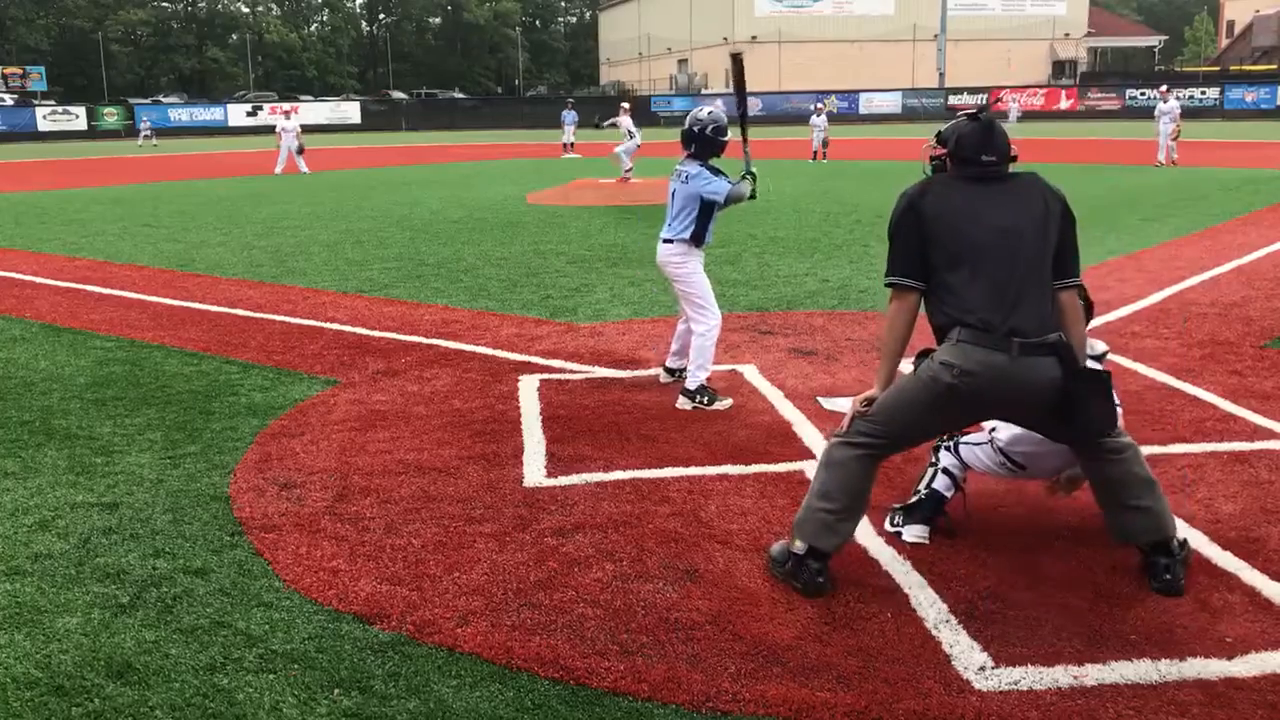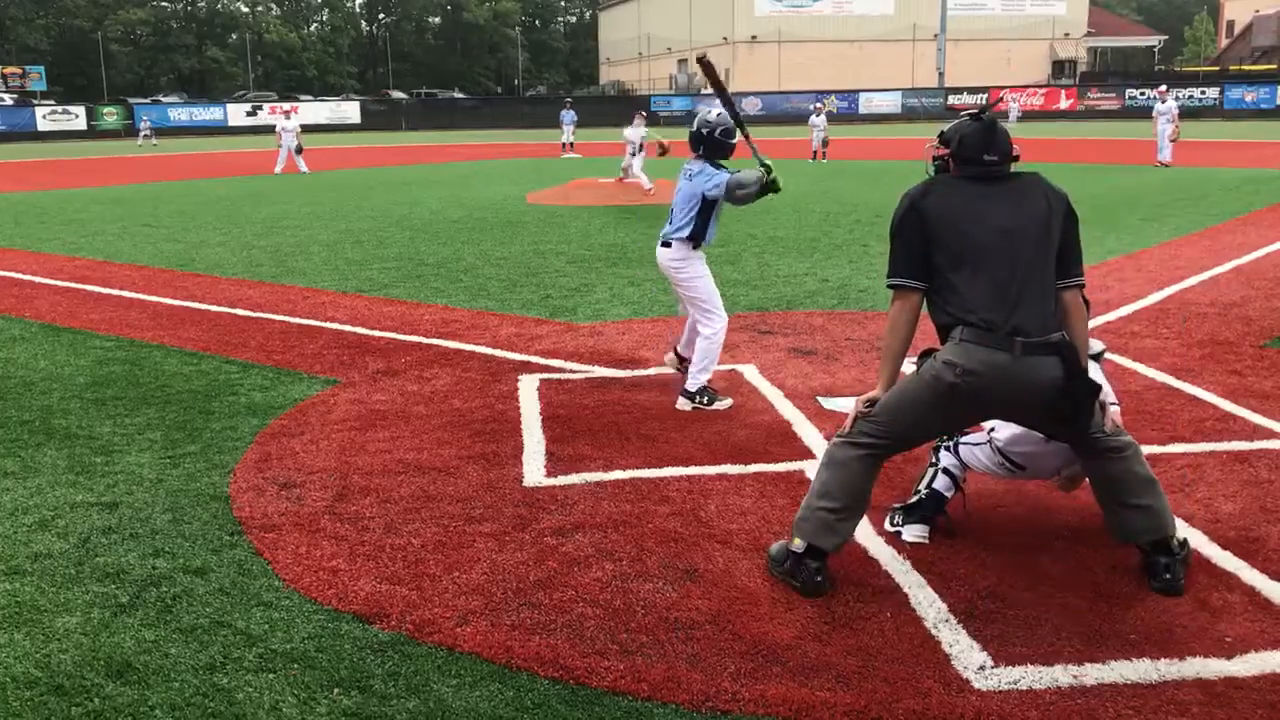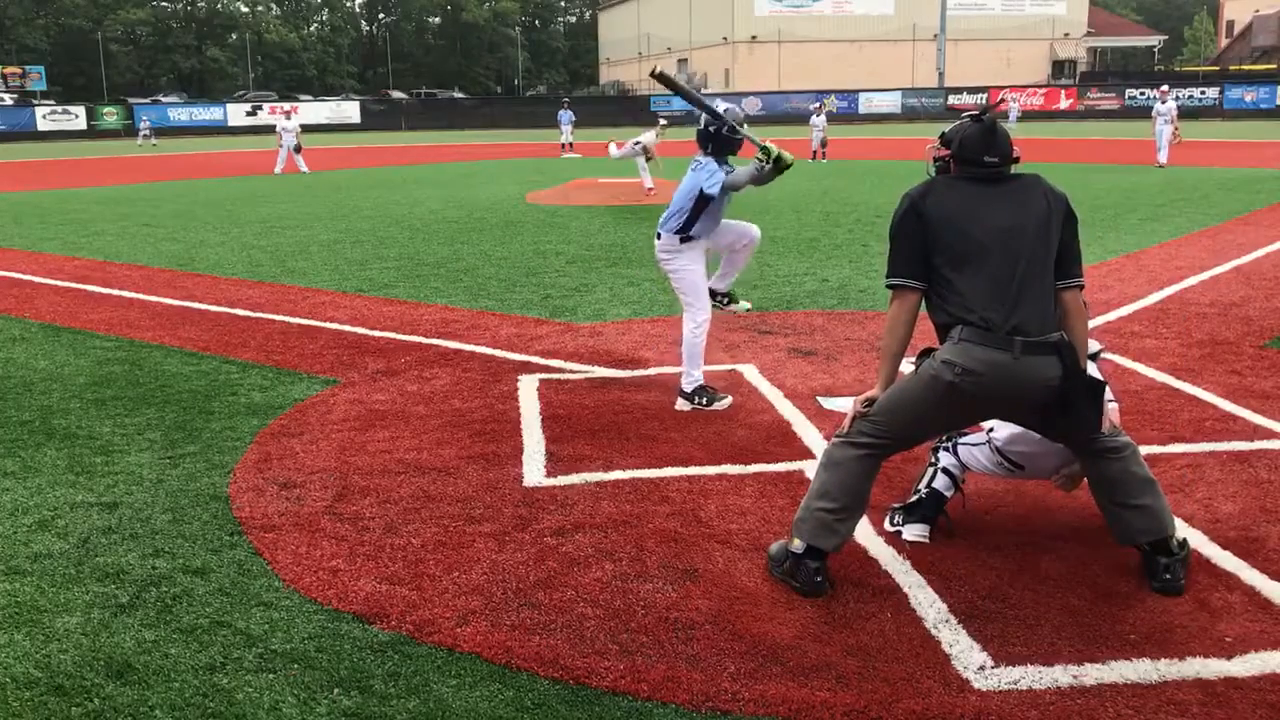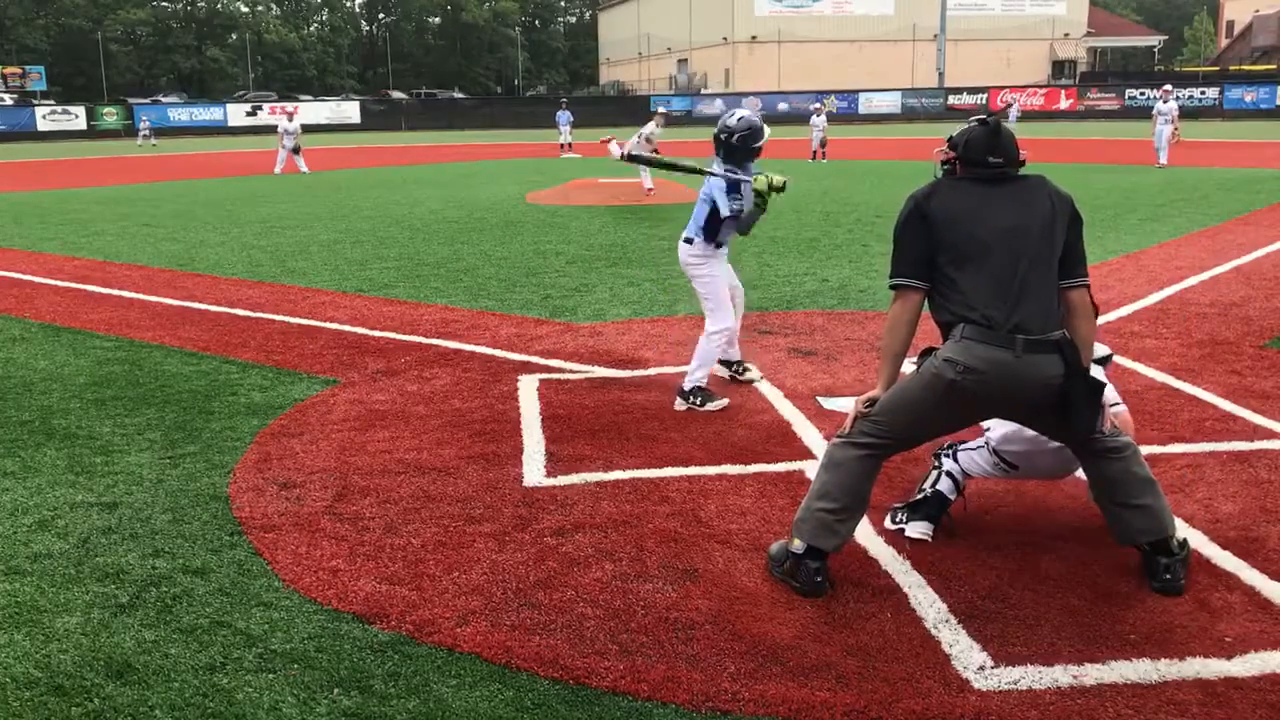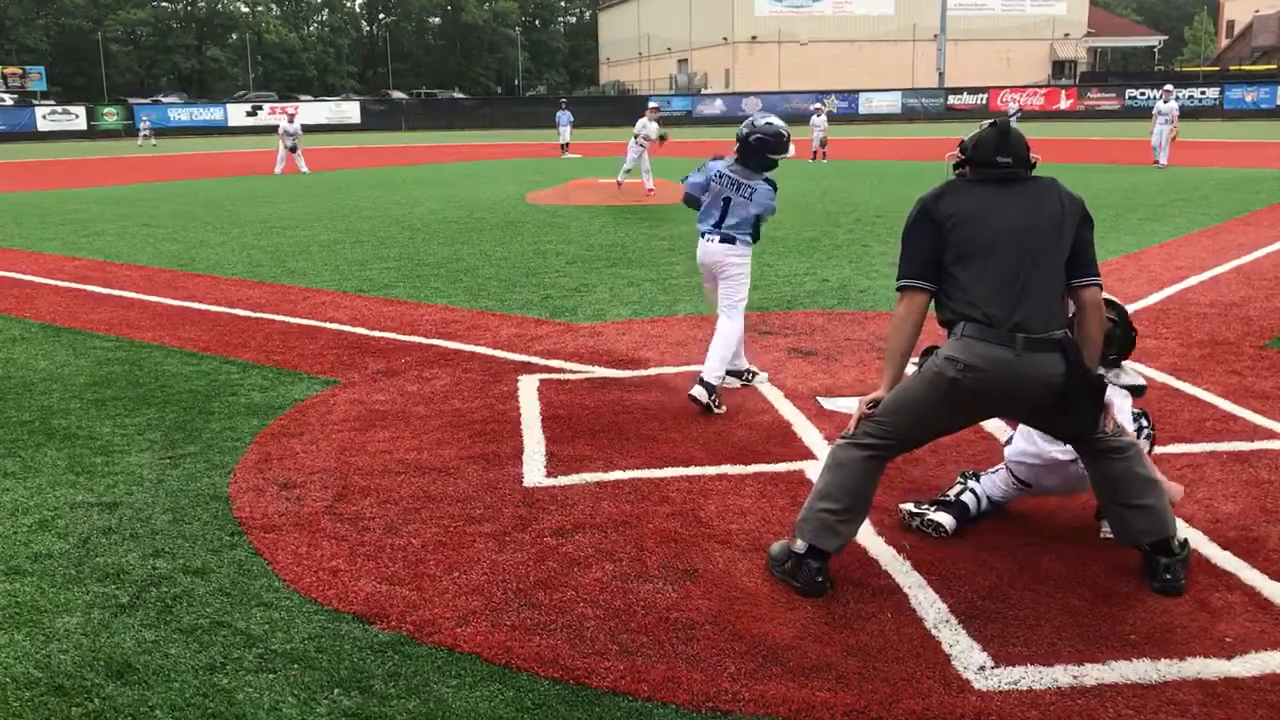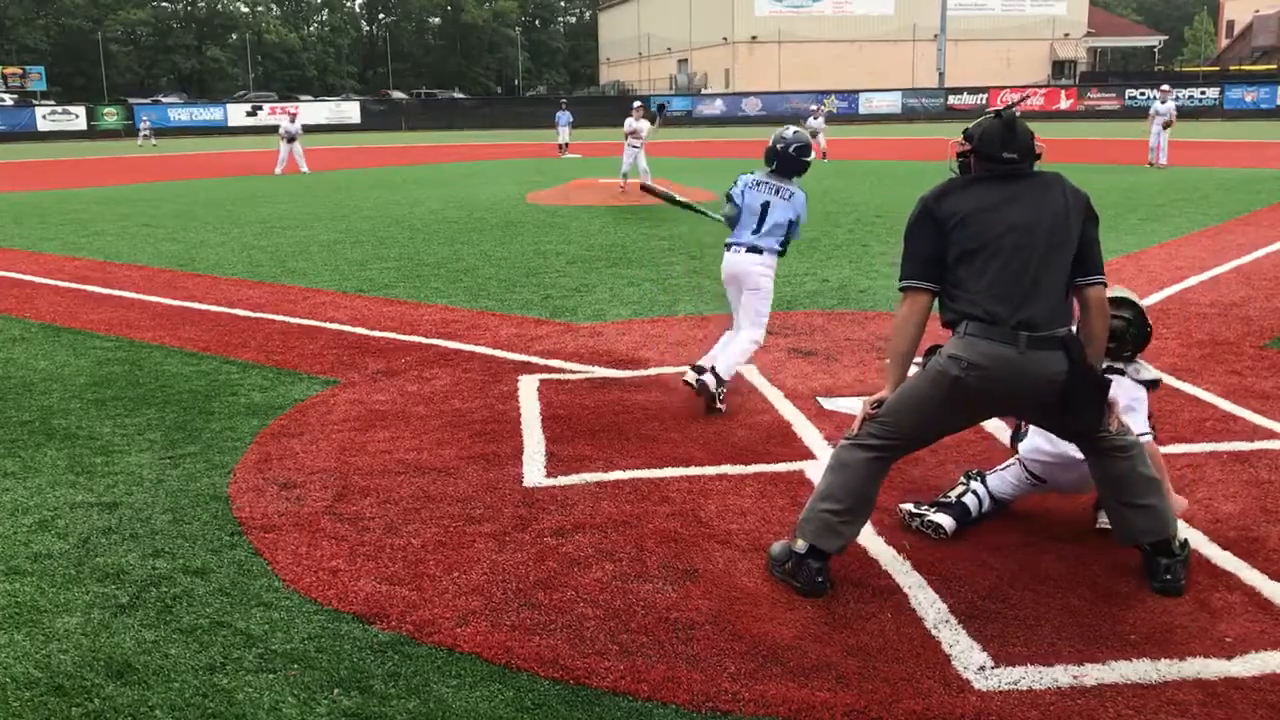
dt=0.3s
person 1, frame 1
left shoulder: (922, 200)
right shoulder: (1045, 197)
left elbow: (904, 300)
right elbow: (1067, 299)
left wrist: (880, 386)
right wrist: (1080, 385)
left hip: (966, 364)
right hip: (1044, 368)
left knee: (858, 437)
right knee: (1104, 438)
left ankle: (807, 556)
right ankle: (1163, 554)
person 1, frame 2
left shoulder: (924, 200)
right shoulder: (1048, 197)
left elbow: (907, 301)
right elbow: (1072, 299)
left wrist: (884, 386)
right wrist: (1081, 385)
left hip: (968, 364)
right hip: (1047, 368)
left knee: (861, 437)
right knee: (1107, 441)
left ankle: (807, 555)
right ankle: (1164, 555)
person 1, frame 3
left shoulder: (923, 201)
right shoulder: (1048, 198)
left elbow: (906, 301)
right elbow: (1071, 300)
left wrist: (881, 386)
right wrist: (1080, 388)
left hip: (967, 363)
right hip: (1046, 368)
left knee: (861, 436)
right knee: (1104, 441)
left ankle: (806, 556)
right ankle: (1163, 555)
person 1, frame 4
left shoulder: (929, 202)
right shoulder: (1053, 200)
left elbow: (907, 301)
right elbow: (1078, 300)
left wrist: (882, 386)
right wrist: (1081, 383)
left hip: (969, 361)
right hip: (1047, 367)
left knee: (861, 437)
right knee: (1105, 441)
left ankle: (806, 556)
right ankle: (1164, 556)
person 1, frame 5
left shoulder: (939, 203)
right shoulder: (1064, 201)
left elbow: (913, 302)
right elbow: (1090, 301)
left wrist: (886, 386)
right wrist: (1087, 383)
left hip: (971, 358)
right hip: (1049, 364)
left knee: (866, 437)
right knee: (1108, 439)
left ankle: (807, 556)
right ankle: (1164, 555)
person 1, frame 6
left shoulder: (941, 202)
right shoulder: (1068, 197)
left elbow: (915, 303)
right elbow: (1095, 300)
left wrist: (891, 387)
right wrist: (1090, 382)
left hip: (973, 358)
right hip: (1053, 363)
left knee: (869, 440)
right knee: (1112, 439)
left ankle: (808, 556)
right ankle: (1164, 555)
person 2, frame 1
left shoulder: (684, 168)
right shoulder: (701, 174)
left elbow: (717, 199)
right elbow: (736, 195)
left wrist: (740, 187)
right wrist: (748, 181)
left hip: (674, 249)
right hip: (682, 254)
left knee: (692, 314)
right knee: (708, 319)
left ankle: (674, 367)
right ankle: (693, 390)
person 2, frame 2
left shoulder: (699, 168)
right shoulder: (706, 172)
left elbow: (736, 197)
right elbow: (737, 183)
left wrist: (765, 187)
right wrist: (762, 172)
left hip: (684, 250)
right hip: (681, 255)
left knee: (703, 311)
right knee: (715, 320)
left ankle: (682, 355)
right ankle: (694, 391)
person 2, frame 3
left shoulder: (713, 162)
right shoulder: (710, 167)
left elbow: (753, 178)
right elbow: (735, 183)
left wrist: (776, 165)
right wrist: (760, 159)
left hip: (697, 237)
right hip: (677, 246)
left knee: (750, 234)
right knee: (699, 316)
left ankle: (717, 290)
right ankle: (691, 390)
person 2, frame 4
left shoulder: (741, 170)
right shoulder: (728, 182)
left elbow: (762, 181)
right elbow: (743, 226)
left wrist: (772, 185)
right wrist: (759, 200)
left hip: (710, 251)
right hip: (703, 253)
left knee: (734, 300)
right knee: (721, 323)
left ankle: (730, 360)
right ankle: (690, 390)
person 2, frame 5
left shoulder: (714, 167)
right shoulder: (765, 188)
left elbow: (689, 198)
left hip: (706, 248)
right hip: (734, 253)
left knee: (729, 315)
right knee: (731, 320)
left ankle: (736, 368)
right ankle: (707, 385)
person 2, frame 6
left shoulder: (747, 180)
right shoulder: (798, 196)
left elbow: (730, 215)
right elbow: (790, 235)
left wrist: (743, 233)
left hip: (731, 258)
right hip: (759, 264)
left knee: (742, 328)
right knee: (751, 335)
left ankle: (705, 367)
right ankle: (714, 379)
person 3, frame 1
right shoulder: (1091, 364)
right elbow: (1114, 424)
right wrist: (1082, 471)
left hip: (1016, 454)
right hip: (1073, 460)
left knee: (951, 449)
left ankle: (916, 518)
person 3, frame 2
right shoulder: (1089, 362)
right elbow: (1113, 420)
right wrist: (1083, 467)
left hip: (1015, 454)
right hip: (1073, 458)
left knee: (950, 449)
left ankle: (917, 519)
person 3, frame 3
right shoulder: (1084, 361)
right elbow: (1111, 417)
right wrist: (1083, 467)
left hip: (1013, 451)
right hip: (1070, 457)
left knee: (949, 450)
left ankle: (916, 517)
person 3, frame 4
right shoulder: (1090, 364)
right elbow: (1122, 419)
left hip: (1010, 451)
right hip: (1065, 458)
left knee: (951, 457)
left ankle: (918, 518)
person 3, frame 5
right shoulder: (1116, 387)
right wrist: (1163, 485)
left hip: (1027, 467)
right hip: (1080, 474)
left knee: (982, 485)
right knee: (1141, 423)
left ankle: (947, 511)
person 3, frame 6
right shoulder: (1131, 384)
right elbow: (1147, 446)
right wrist: (1169, 496)
left hip: (1039, 462)
right hip: (1089, 470)
left knee: (993, 483)
right knee: (1129, 433)
left ankle: (948, 513)
